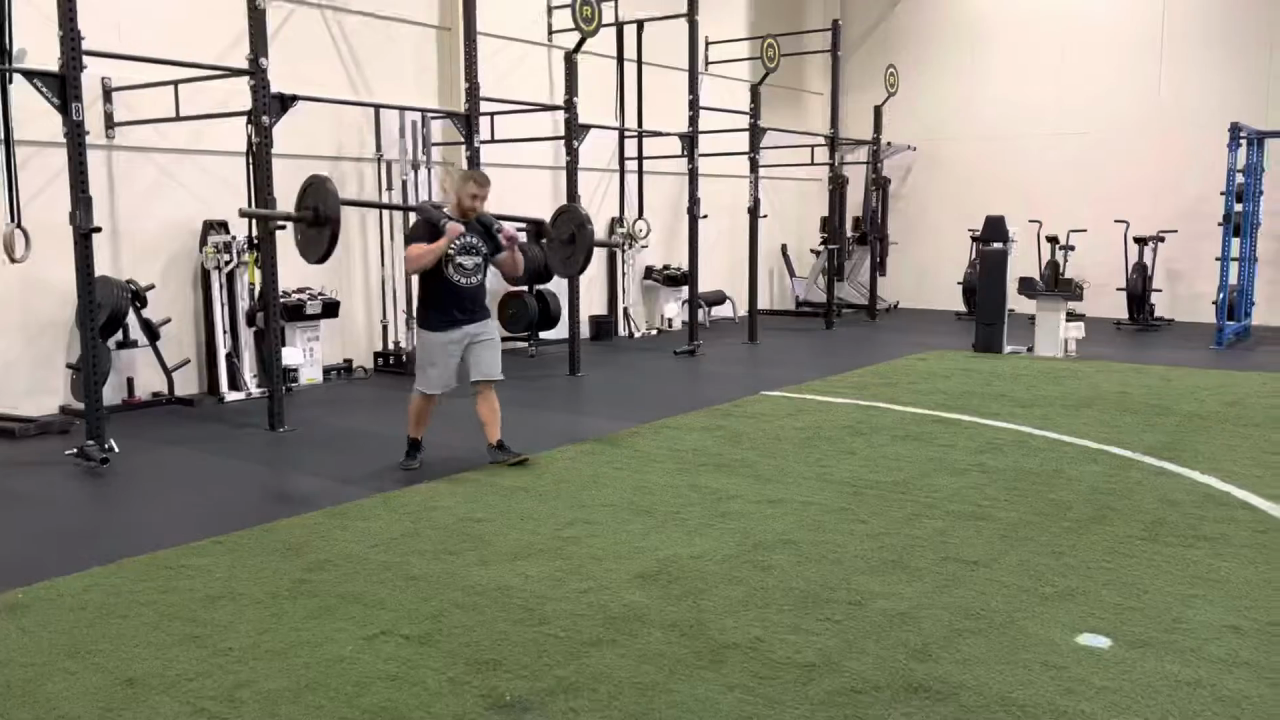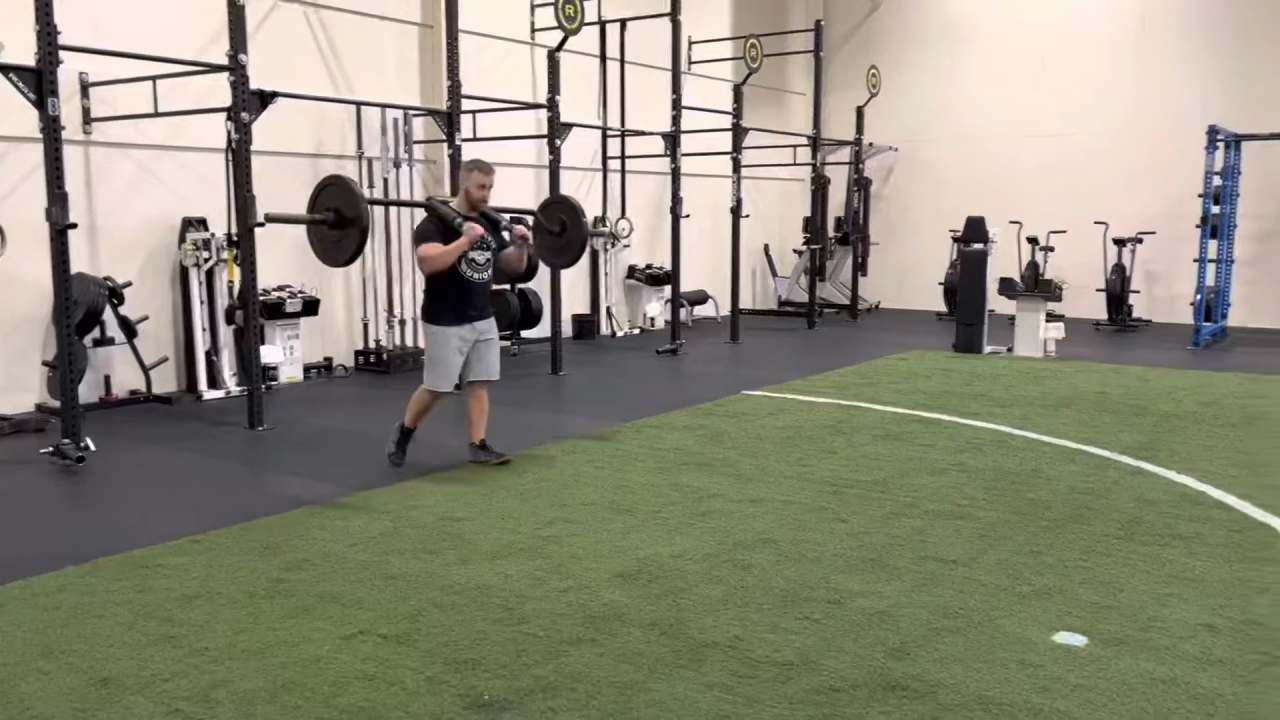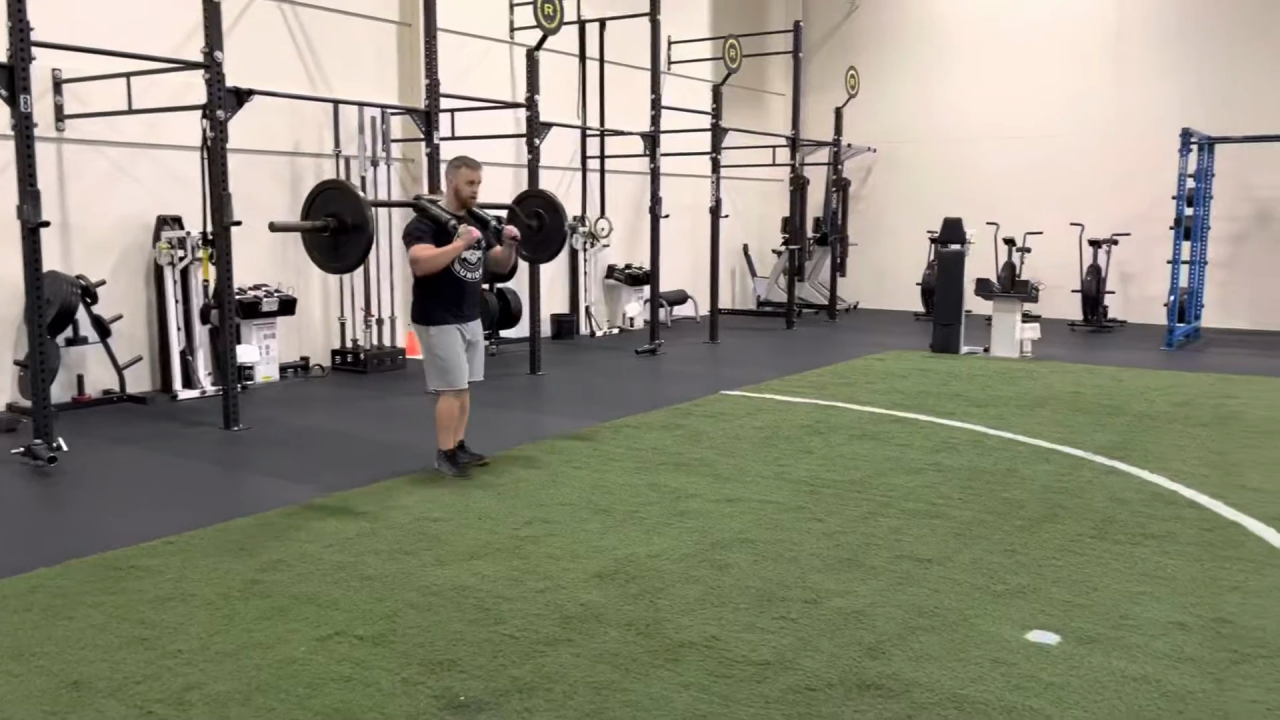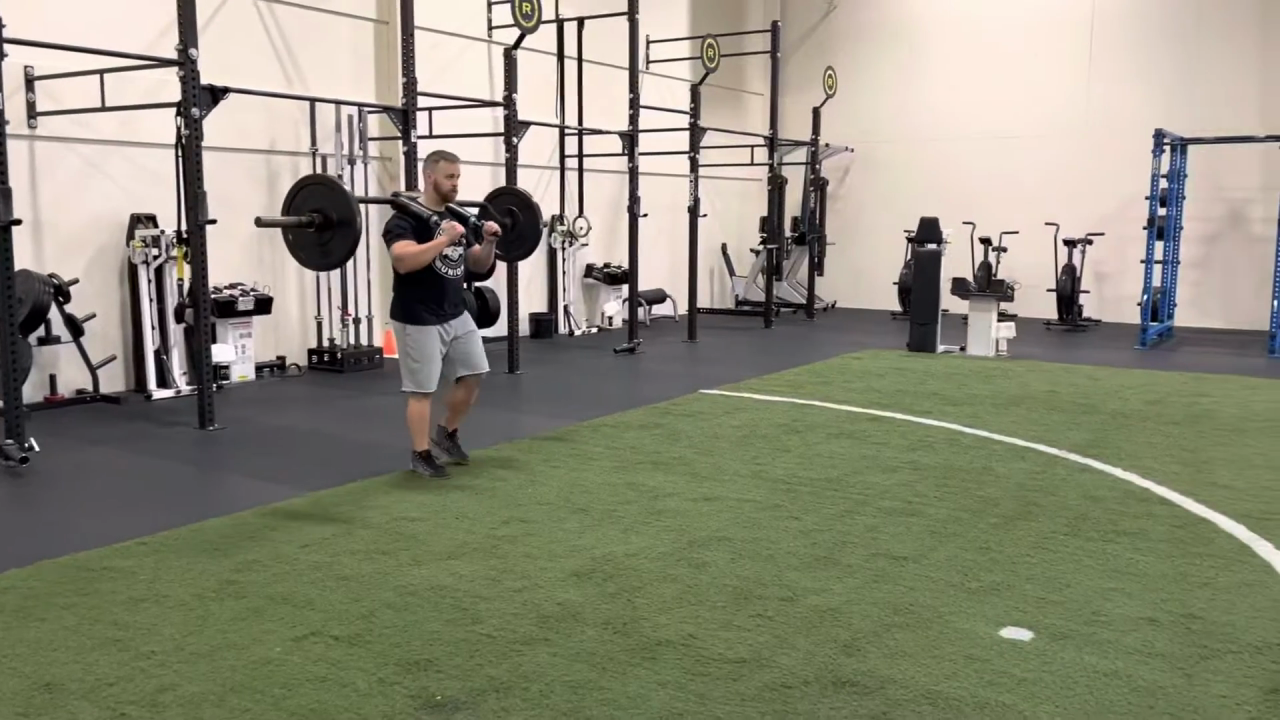
dt=0.3s
person 1, frame 1
left shoulder: (486, 228)
right shoulder: (428, 224)
left elbow: (514, 272)
right elbow: (412, 264)
left wrist: (512, 246)
right wrist: (447, 239)
left hip: (480, 322)
right hip: (438, 326)
left knee: (486, 383)
right knee: (428, 390)
left ankle: (496, 446)
right ankle: (414, 445)
person 1, frame 2
left shoulder: (490, 224)
right shoulder: (437, 223)
left elbow: (514, 266)
right elbow: (428, 263)
left wrist: (521, 245)
right wrist: (465, 240)
left hip: (483, 319)
right hip: (445, 322)
left knee: (478, 383)
right knee: (437, 387)
left ankle: (478, 445)
right ankle: (403, 432)
person 1, frame 3
left shoulder: (476, 222)
right shoulder: (425, 223)
left elbow: (500, 265)
right elbow: (420, 264)
left wrist: (509, 245)
right wrist: (460, 243)
left hip: (470, 318)
right hip: (437, 320)
left knee: (463, 386)
right knee: (452, 388)
left ankle: (457, 446)
right ankle: (445, 454)
person 1, frame 4
left shoulder: (456, 219)
right shoulder: (406, 220)
left elbow: (479, 265)
right elbow: (404, 261)
left wrist: (489, 242)
right wrist: (444, 239)
left hip: (457, 315)
right hip: (419, 320)
left knee: (473, 375)
right knee: (422, 389)
left ankle: (445, 433)
right ankle: (421, 455)
